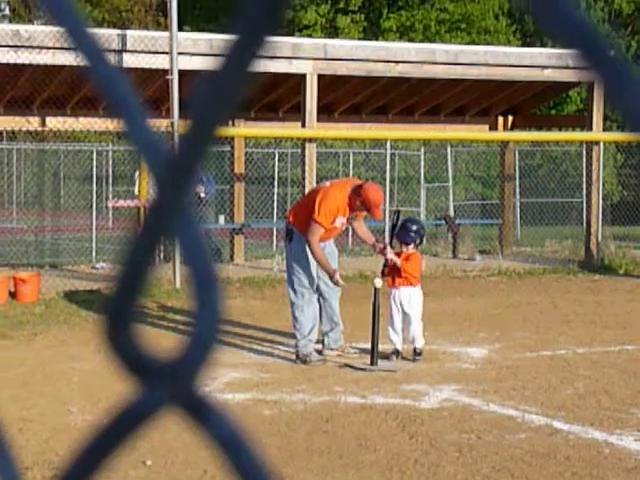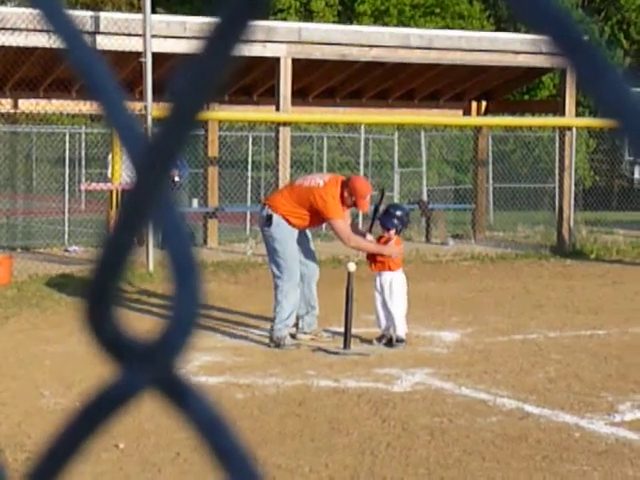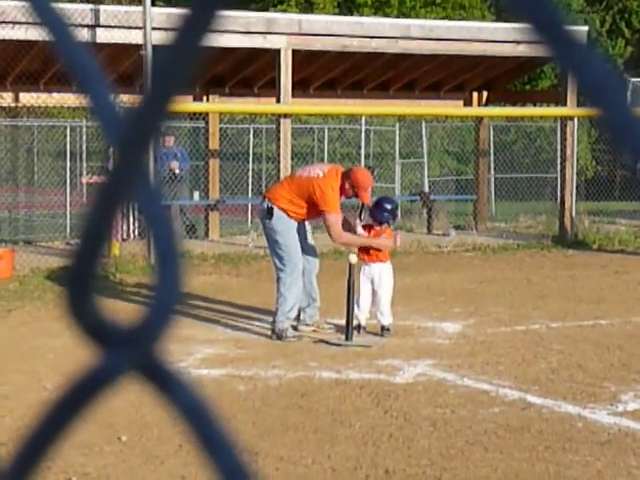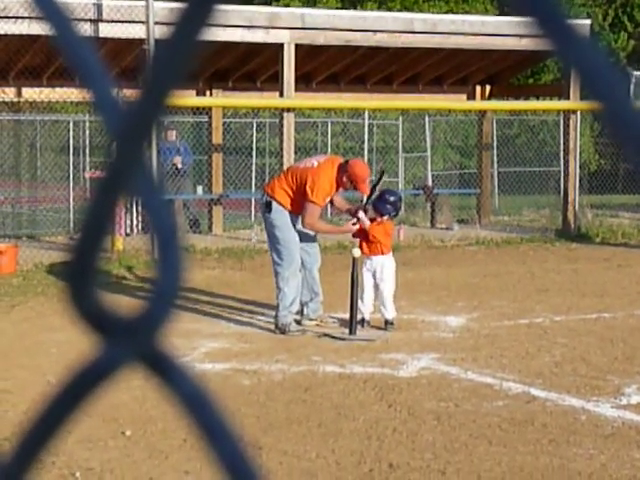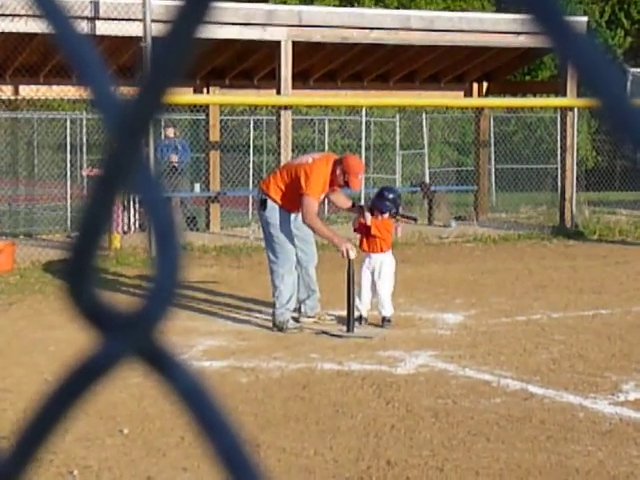
dt=1s
person 1, frame 1
left shoulder: (361, 193)
right shoulder: (332, 199)
left elbow: (358, 223)
right elbow: (312, 240)
left wrist: (374, 244)
right wrist: (330, 271)
left hip: (325, 237)
right hip: (301, 234)
left knee: (330, 291)
right knee: (305, 291)
left ankle: (333, 343)
right ankle: (304, 350)
person 1, frame 2
left shoulder: (342, 187)
right shoulder: (328, 196)
left elbow: (346, 224)
right elbow: (348, 240)
left wrist: (368, 239)
right wrist: (384, 249)
left hip: (295, 220)
right hip: (276, 218)
left knee: (309, 272)
right knee: (289, 276)
left ankle: (307, 327)
right ankle: (279, 334)
person 1, frame 3
left shoulder: (342, 176)
right shoulder: (328, 188)
left elbow: (335, 213)
right elbow: (337, 236)
left wrist: (356, 230)
right wrist: (373, 242)
left hip: (295, 212)
right hip: (276, 211)
left knee: (309, 264)
right knee: (292, 267)
left ankle: (308, 319)
right ankle: (281, 327)
person 1, frame 4
left shoulder: (340, 167)
right shoulder: (321, 179)
left elbow: (333, 194)
right elbow: (309, 222)
left wrist: (350, 209)
right wrist: (342, 229)
left hip: (299, 207)
right hip: (278, 205)
left knee: (311, 260)
right knee: (290, 262)
left ankle: (311, 312)
right ankle: (284, 321)
person 1, frame 5
left shoulder: (335, 166)
right shoulder: (316, 173)
left elbow: (334, 193)
right elbow: (309, 218)
left wrist: (357, 208)
right wrist: (337, 240)
left hip: (295, 205)
right hip: (274, 203)
left knee: (307, 258)
right knee: (285, 260)
left ankle: (309, 309)
right ankle: (282, 318)
person 2, frame 1
left shoulder: (415, 256)
right shoulder: (397, 255)
left elbow: (405, 267)
right elbow: (386, 273)
left wrist: (394, 258)
right wrist: (388, 262)
left hip: (412, 293)
right hip: (396, 292)
left knee: (414, 320)
right knee: (395, 322)
left ankle: (418, 347)
right ankle: (397, 348)
person 2, frame 2
left shoulder: (395, 241)
right shoulder: (379, 239)
left elbow: (383, 254)
right elbow: (371, 255)
left hip: (394, 278)
right hip: (380, 277)
left knee: (396, 308)
right knee: (380, 307)
left ankle: (400, 336)
right ankle: (386, 333)
person 2, frame 3
left shoulder: (386, 232)
right shoulder: (366, 228)
left wrist: (362, 233)
right wrist: (357, 229)
left hip: (382, 269)
right hip: (366, 267)
left knee: (383, 298)
right knee: (363, 297)
left ankle: (385, 325)
right ankle: (361, 323)
person 2, frame 4
left shoulder: (387, 225)
right shoulder: (370, 221)
left elbow: (372, 230)
right elbow: (356, 232)
left wrist: (363, 217)
right wrist: (359, 219)
left hip: (384, 262)
right hip: (369, 261)
left knee: (386, 291)
right knee: (367, 291)
left ankle: (389, 318)
right ankle: (365, 317)
person 2, frame 5
left shoulder: (388, 223)
right shoulder: (372, 219)
left elbow: (369, 222)
right elbow: (356, 226)
left wrist: (366, 212)
right wrist: (360, 215)
left hip: (384, 260)
right hip: (368, 259)
left knee: (383, 290)
right knee: (364, 289)
left ankle: (386, 316)
right ankle: (362, 315)
